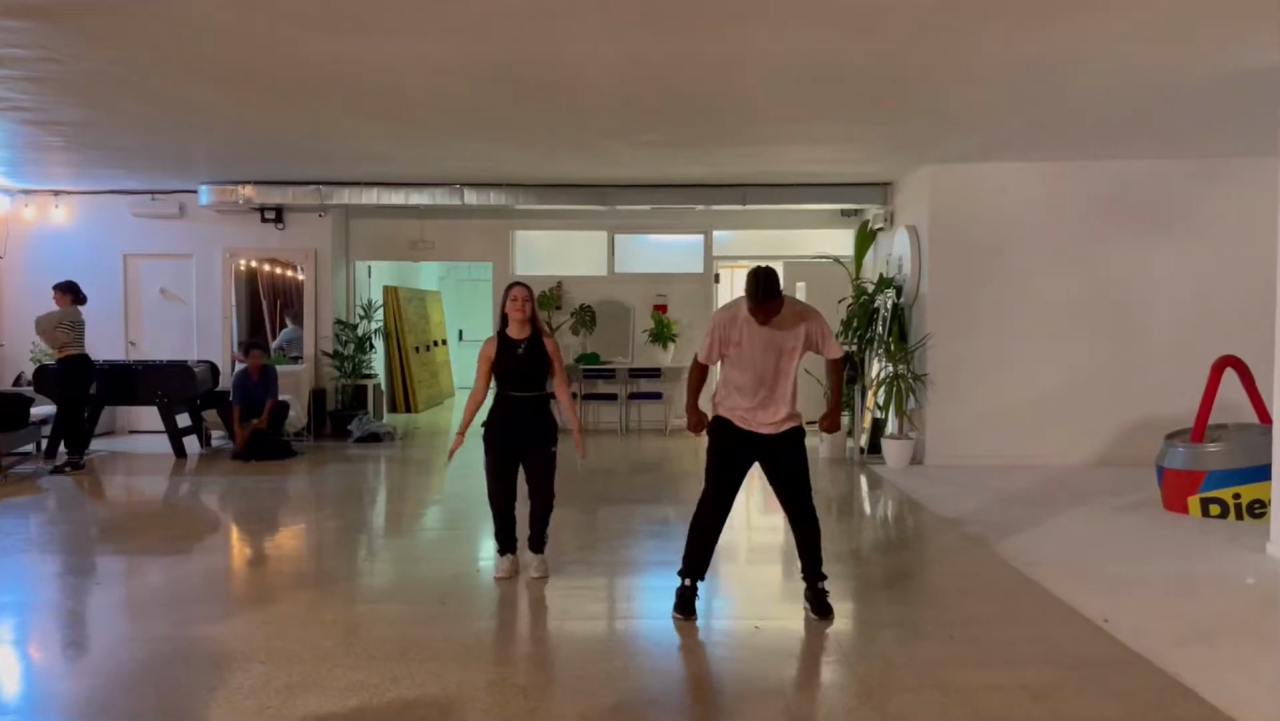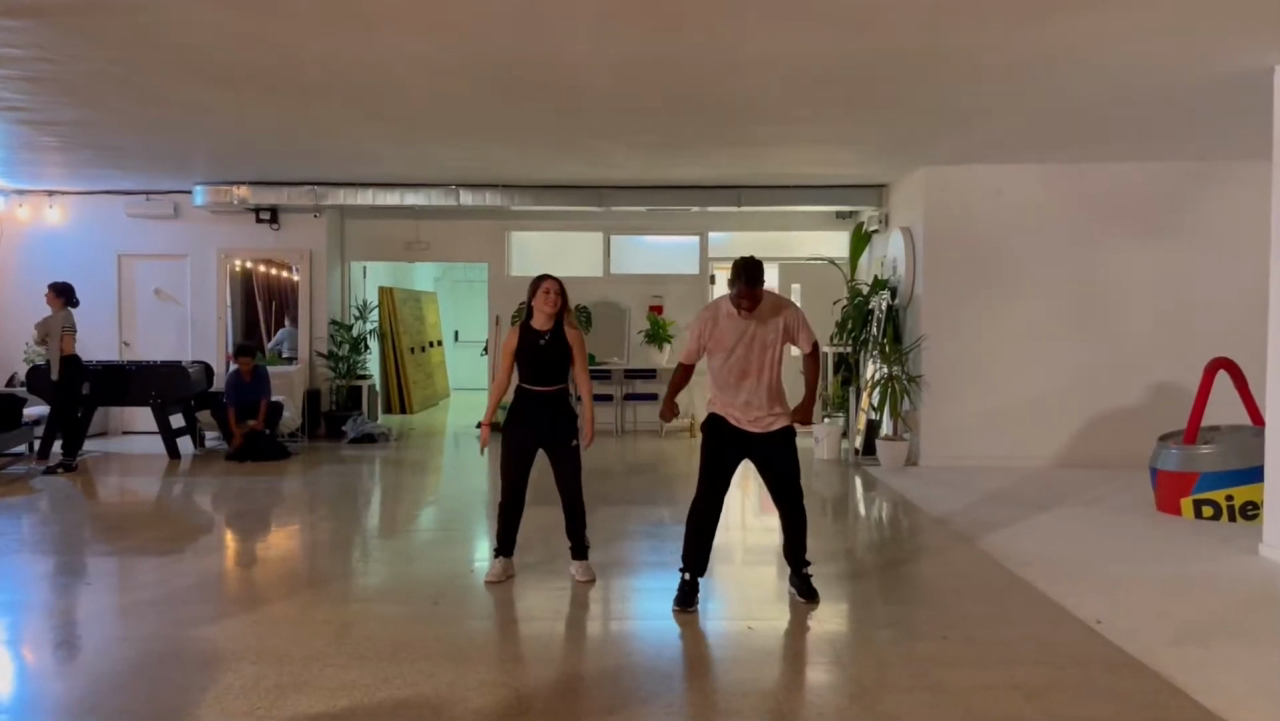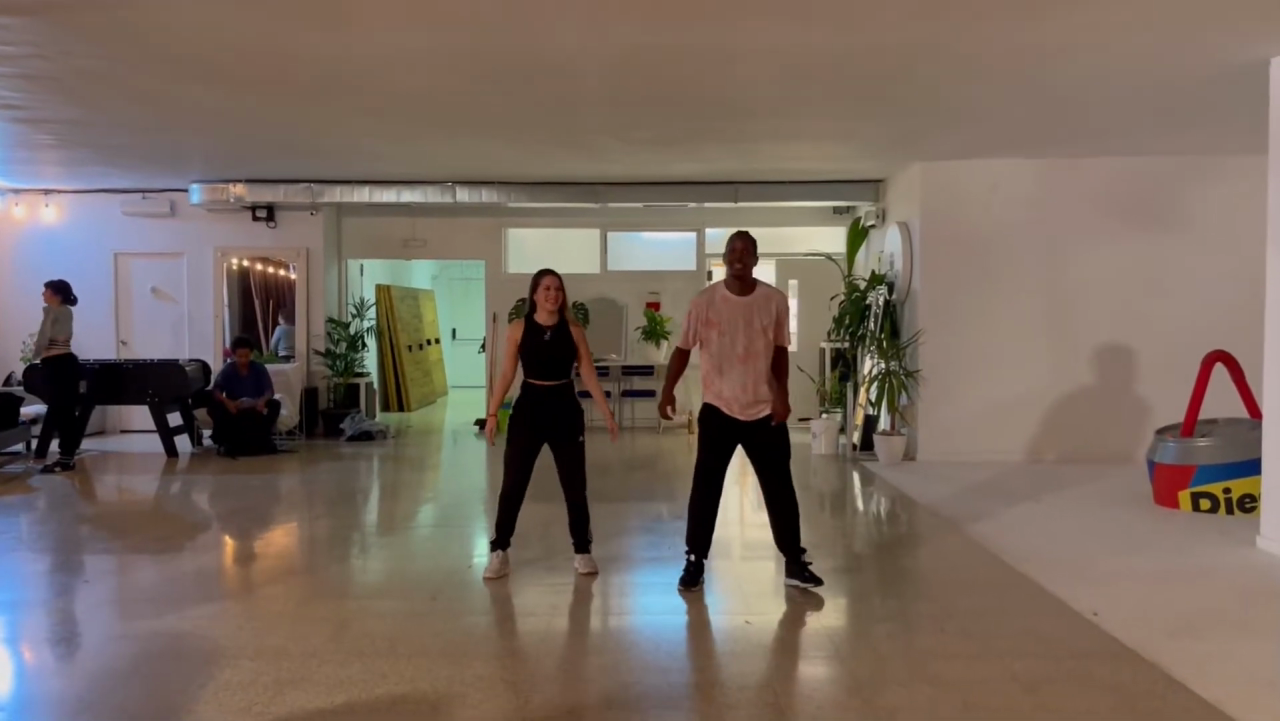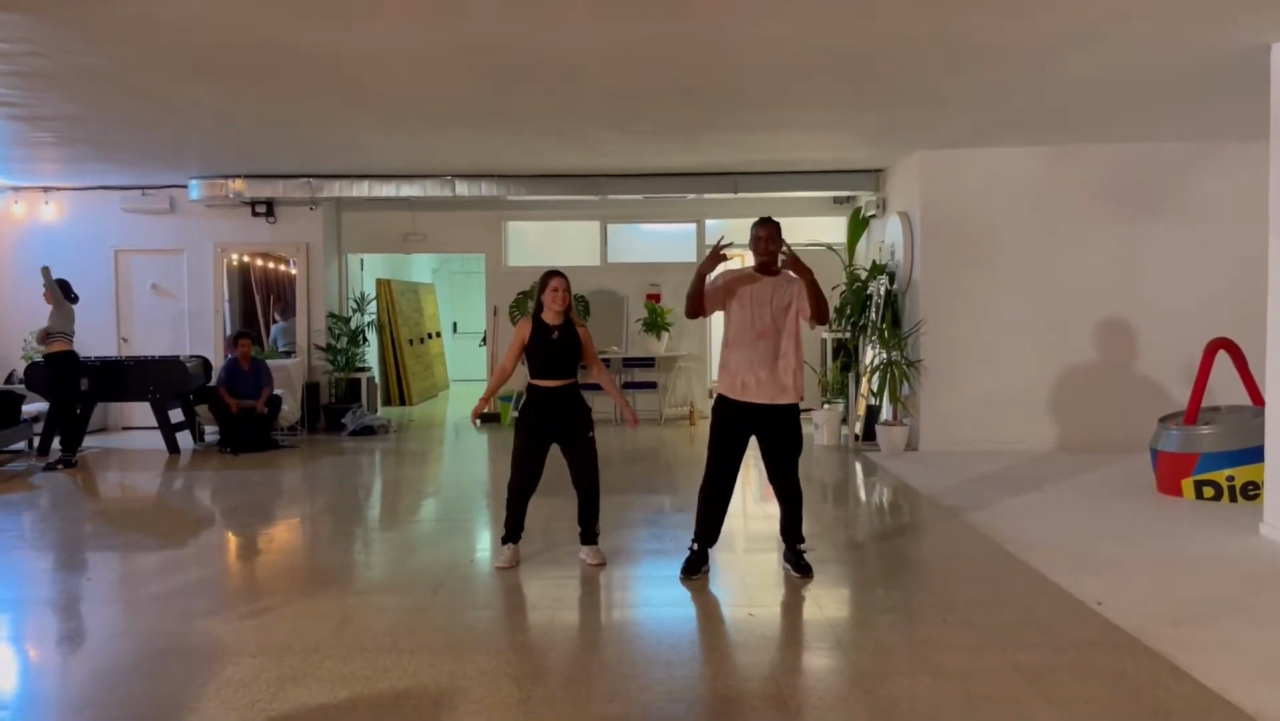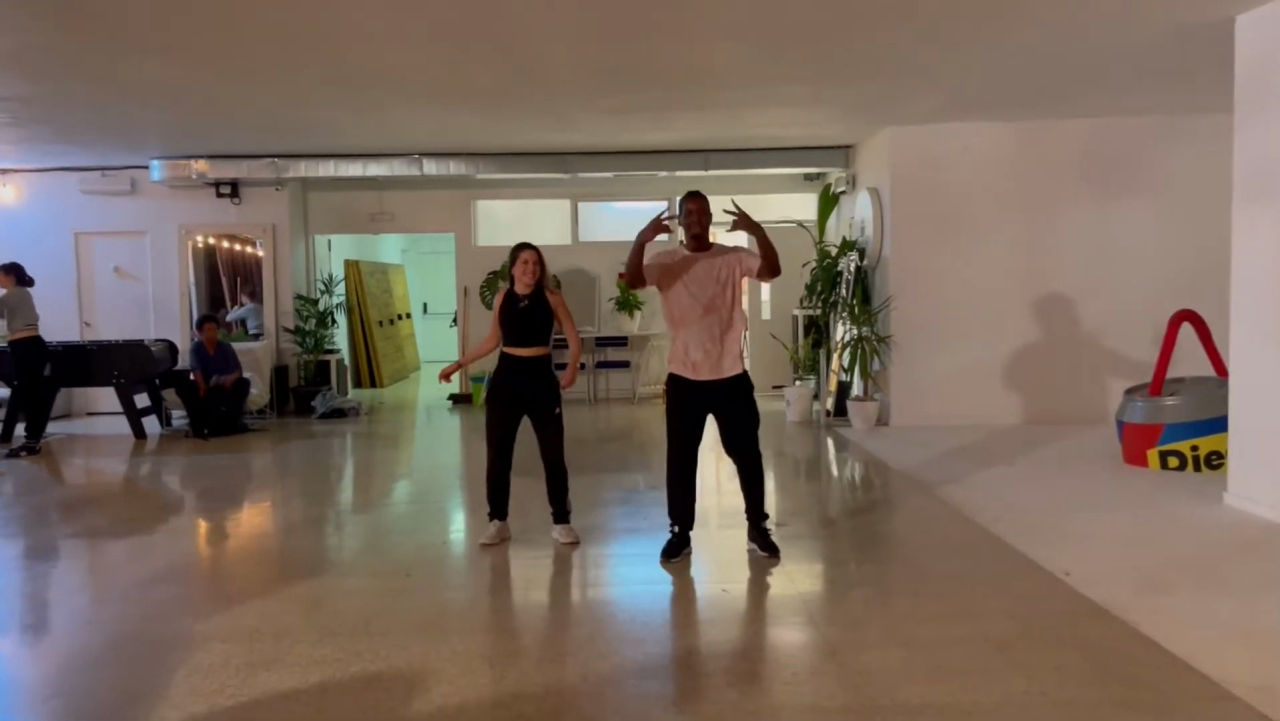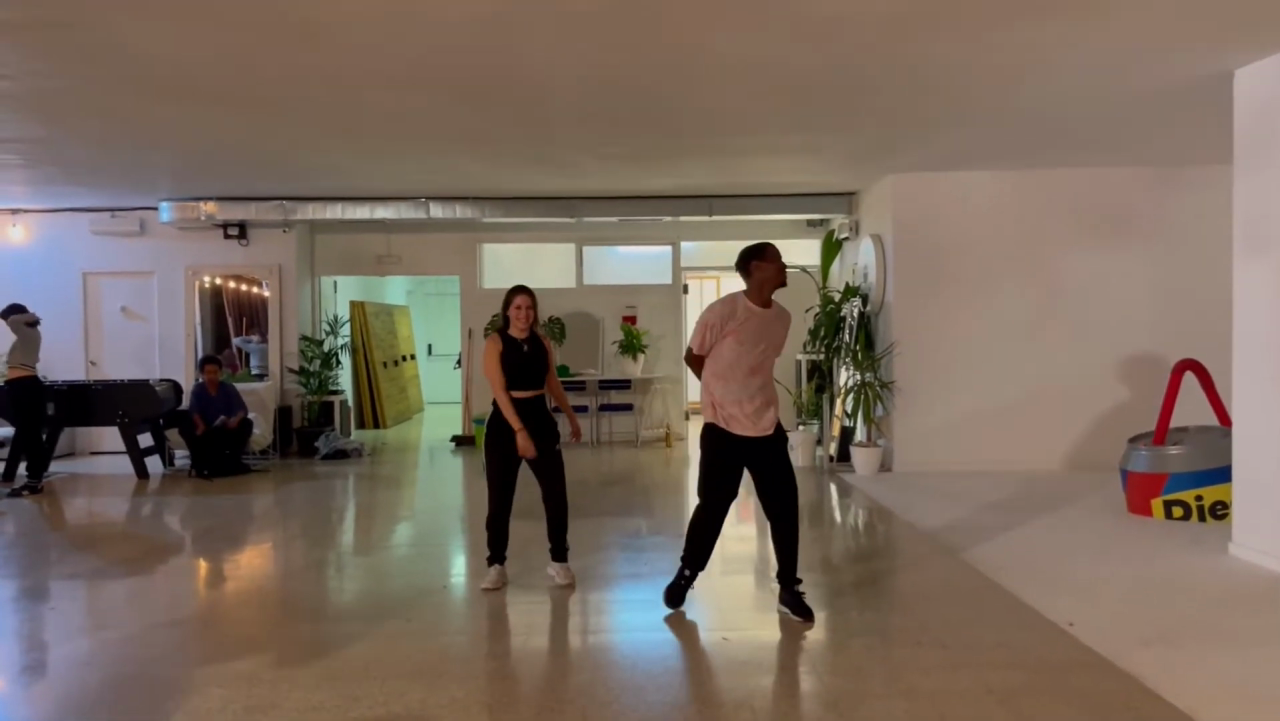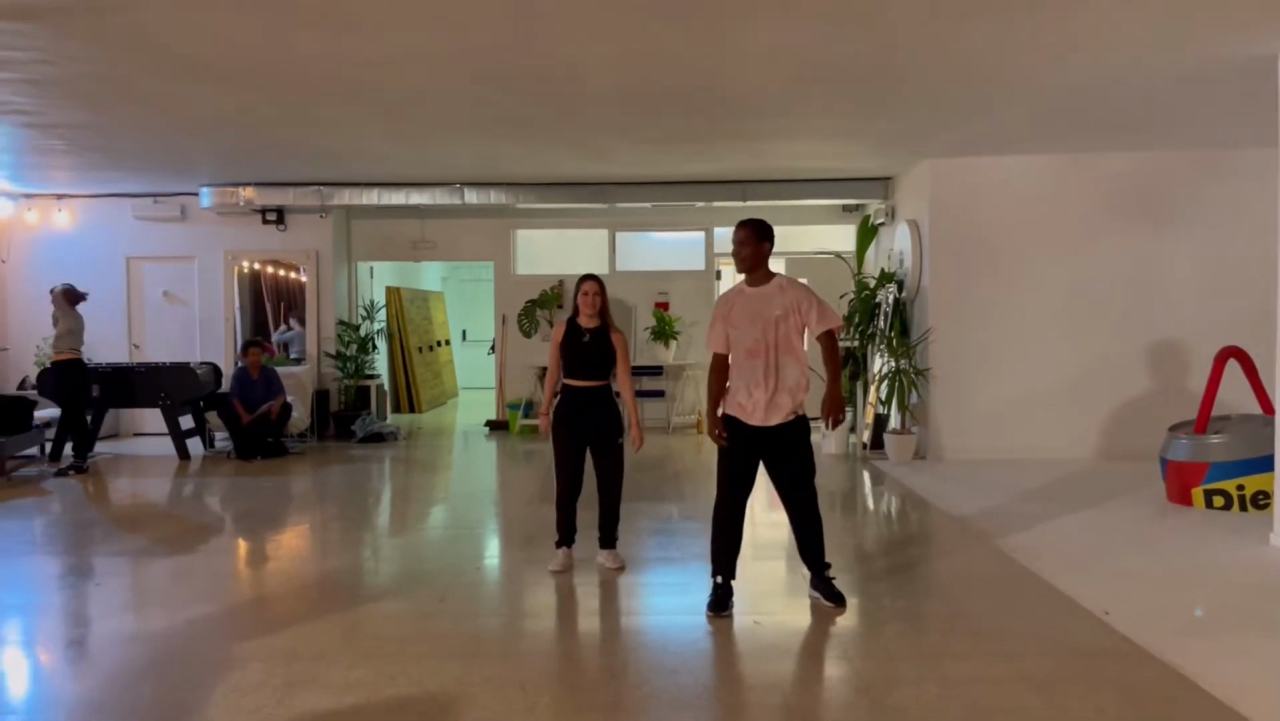
dt=0.7s
person 1, frame 1
left shoulder: (805, 317)
right shoulder: (727, 317)
left elbow: (835, 358)
right elbow: (701, 362)
left wrist: (834, 407)
right wrist: (692, 407)
left hip: (783, 428)
right hip: (731, 424)
left knee: (801, 508)
right knee: (713, 505)
left ankle: (815, 586)
right ankle: (688, 583)
person 1, frame 2
left shoulder: (785, 311)
right shoulder: (709, 316)
left elbow: (811, 351)
right elbow: (687, 363)
left wrist: (808, 400)
right wrist: (669, 398)
left hip: (774, 424)
right hip: (724, 422)
left knee: (791, 501)
right knee: (707, 501)
left ankle: (799, 572)
right ankle: (689, 579)
person 1, frame 3
left shoulder: (775, 300)
right shoulder: (705, 301)
left elbow: (780, 351)
right elbow: (683, 349)
left wrist: (783, 395)
right wrist: (667, 390)
left hip: (764, 412)
right hip: (718, 410)
left knee: (780, 489)
right knee: (705, 489)
left ankle: (794, 562)
right ankle: (695, 561)
person 1, frame 4
left shoulder: (796, 285)
right shoulder: (731, 281)
left elbow: (821, 318)
right elbow: (692, 311)
left wrist: (806, 274)
right wrist: (703, 269)
left hip: (781, 401)
right hip: (733, 398)
left knee: (786, 480)
right knee: (717, 479)
left ankle: (793, 549)
right ankle: (700, 550)
person 1, frame 5
left shoulder: (733, 257)
right shoulder: (665, 262)
left elbow: (772, 271)
right elbow: (632, 281)
left wrist: (757, 231)
right wrist: (642, 239)
left hip: (730, 375)
right hip: (685, 377)
left knee: (747, 453)
right knee: (680, 460)
left ankle: (757, 527)
right ankle: (680, 532)
person 1, frame 6
left shoulder: (782, 318)
right shoulder: (722, 311)
right elbow: (693, 358)
left hip: (767, 429)
right hip: (722, 427)
left knee: (784, 509)
right knee: (713, 504)
left ankle: (789, 589)
right ankle: (686, 572)
person 1, frame 7
left shoulder: (795, 293)
right shoulder: (726, 303)
left elbow: (828, 338)
right elbow: (719, 362)
left wrist: (834, 388)
right wrist: (712, 413)
left hip: (786, 419)
right hip: (738, 419)
left knee: (801, 501)
right knee: (728, 502)
left ankle: (819, 576)
right ankle: (721, 582)
person 2, frame 1
left shoulder: (546, 342)
right shoulder: (493, 345)
left elbow: (561, 388)
right elbow: (479, 391)
left wrist: (575, 427)
right wrist: (461, 432)
left hip: (539, 423)
right hip: (502, 424)
left knee: (543, 495)
right knee: (501, 495)
left ankle: (537, 551)
right ankle: (506, 553)
person 2, frame 2
left shoulder: (570, 333)
right shoulder: (516, 335)
left elbow: (583, 379)
right elbow: (501, 381)
left wrist: (588, 418)
right wrist: (486, 423)
left hip: (560, 415)
right hip: (523, 415)
left knee: (571, 489)
right knee: (512, 490)
left ankle: (579, 558)
right ankle: (503, 557)
person 2, frame 3
left shoulder: (573, 330)
right shoulder: (519, 328)
left elbow: (589, 373)
right elbow: (507, 374)
left wrist: (607, 413)
right wrist: (492, 413)
left hip: (565, 409)
right hip: (528, 408)
left knee: (575, 485)
right knee: (513, 482)
left ankle: (582, 551)
right ankle: (499, 552)
person 2, frame 4
left shoulder: (578, 329)
right shoulder: (526, 327)
left elbow: (596, 368)
right elbow: (507, 367)
left wrist: (621, 401)
right wrist: (486, 398)
left hip: (573, 408)
right hip: (536, 407)
left knee: (587, 480)
right knee: (521, 481)
left ankle: (588, 542)
right ankle: (510, 544)
person 2, frame 5
left shoulder: (551, 297)
right shoulder: (502, 298)
left elbow: (573, 336)
left wrist: (572, 366)
right wrist: (459, 364)
left hip: (541, 378)
right hip: (506, 378)
left knee: (554, 454)
right knee: (498, 454)
left ankle: (561, 522)
right ankle: (498, 521)
person 2, frame 6
left shoulder: (542, 343)
right shoulder: (495, 343)
left elbow: (552, 385)
right elbow: (499, 391)
left wrist: (572, 419)
right wrist: (519, 430)
left hip: (541, 420)
right hip: (506, 424)
left knee: (556, 494)
right knee: (499, 499)
left ankle: (558, 561)
right ankle: (496, 566)
person 2, frame 7
left shoulder: (614, 335)
right shoulder: (562, 330)
left elbow: (624, 380)
right elbow: (553, 372)
left wrist: (635, 422)
right wrist: (544, 411)
left hip: (603, 409)
right hip: (570, 408)
left knee: (611, 483)
right knee: (567, 483)
left ankle: (607, 547)
right ankle: (564, 547)
person 3, frame 1
left shoulder: (67, 315)
right shoulder: (73, 314)
left elbow: (56, 342)
left wrist: (44, 332)
right wrist: (49, 333)
left hip: (73, 366)
right hip: (77, 365)
left knee: (67, 412)
right knee: (74, 413)
left ankle: (74, 458)
right ankle: (76, 457)
person 3, frame 2
left shoulder: (65, 317)
right shoulder: (55, 317)
left elbow: (67, 347)
left wrist: (48, 341)
right wrist: (42, 339)
left hip: (68, 369)
right hip: (60, 369)
left knee: (66, 414)
right knee: (62, 413)
left ankle: (69, 461)
right ankle: (68, 458)
person 3, frame 3
left shoulder: (63, 312)
right shoulder: (55, 312)
left elbow: (60, 337)
right wrist: (40, 343)
left hip: (62, 365)
right hip: (57, 366)
left knee: (63, 412)
right knee: (60, 412)
left ankle: (66, 459)
right ankle: (66, 457)
person 3, frame 4
left shoulder: (63, 307)
right shoulder: (58, 312)
left elbow: (53, 286)
right elbow: (41, 340)
left wrist: (46, 275)
right wrist: (42, 334)
left hip: (63, 361)
right hip: (58, 362)
left knee: (63, 409)
right knee: (62, 409)
left ankle: (68, 456)
right ankle: (69, 453)
person 3, frame 5
right shoulder: (19, 294)
left hip: (27, 348)
right hip: (29, 347)
left knee: (28, 395)
right knee: (29, 395)
left ankle: (32, 443)
right ankle: (33, 441)
person 3, frame 6
left shoulder: (29, 334)
right shoulder: (27, 334)
left elbow: (13, 321)
right elbow: (15, 324)
left wrist: (29, 318)
right wrist: (30, 318)
left hip: (24, 387)
right hip: (22, 387)
left knee: (28, 434)
right knee: (27, 434)
left ankle: (34, 482)
right ankle: (34, 479)
person 3, frame 7
left shoulder: (72, 318)
right shoulder: (66, 318)
left elbow: (66, 327)
right elbow: (57, 324)
left wrist: (60, 294)
right wrist: (57, 309)
left hip: (70, 369)
right hip: (65, 369)
left knee: (73, 415)
right knee: (72, 415)
left ankle: (80, 462)
right ankle: (80, 459)
